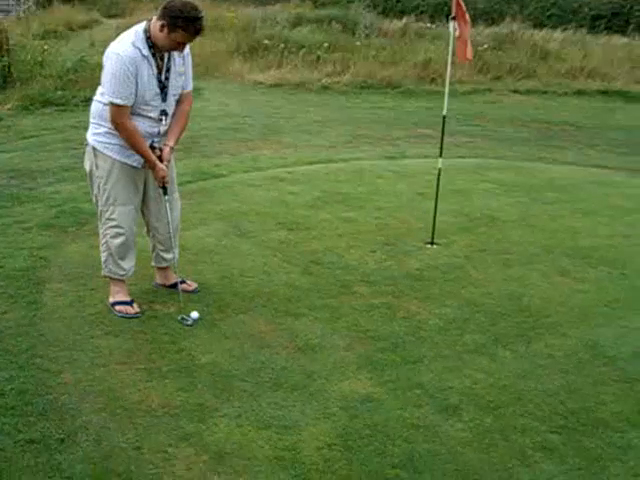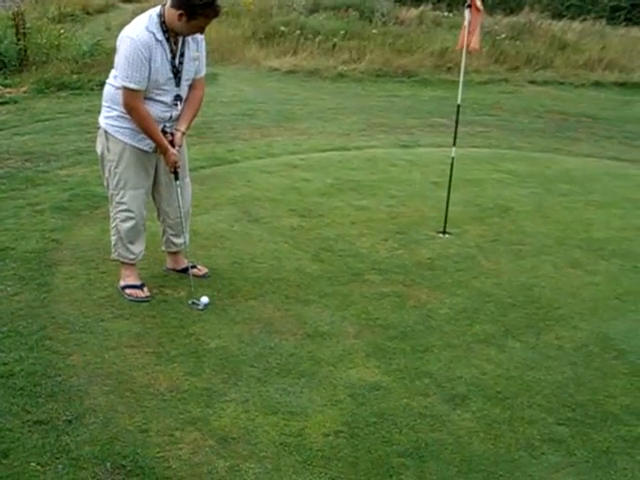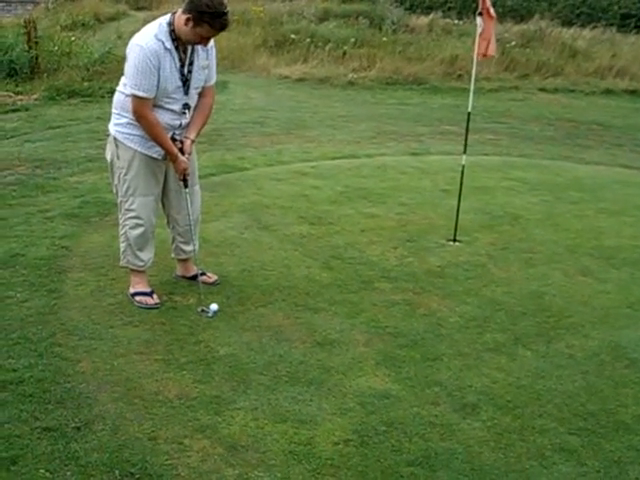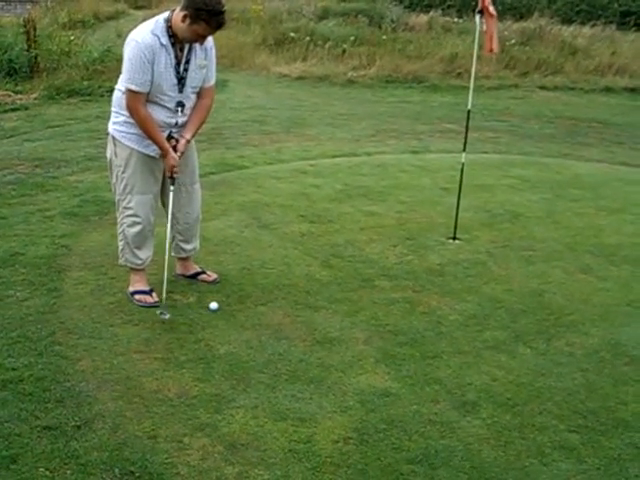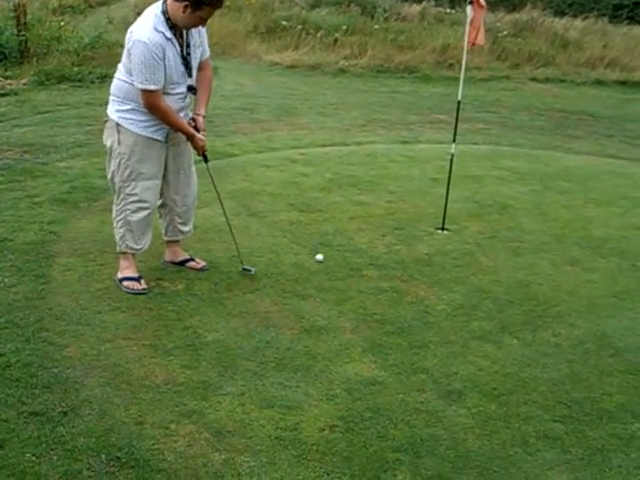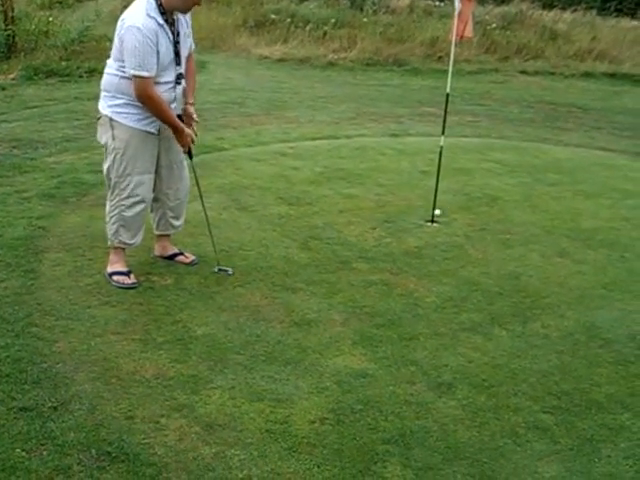
dt=0.7s
person 1, frame 1
left shoulder: (179, 49)
right shoulder: (124, 54)
left elbow: (184, 101)
right elbow: (120, 120)
left wrist: (168, 146)
right wrist: (152, 162)
left hip: (157, 145)
right hip: (116, 147)
left knee: (166, 213)
right knee: (119, 220)
left ankle: (164, 272)
right ankle: (117, 288)
person 1, frame 2
left shoulder: (194, 35)
right shoulder: (138, 39)
left elbow: (196, 86)
right elbow: (132, 104)
left wrist: (180, 131)
right wrist: (164, 147)
left hip: (169, 130)
right hip: (127, 130)
left knee: (177, 197)
right knee: (129, 203)
left ankle: (175, 257)
right ankle: (128, 271)
person 1, frame 3
left shoulder: (204, 43)
right shoulder: (147, 46)
left elbow: (206, 95)
right elbow: (142, 112)
left wrist: (189, 138)
right wrist: (173, 155)
left hip: (178, 137)
right hip: (137, 138)
left knee: (187, 204)
right knee: (139, 210)
left ankle: (185, 264)
right ankle: (137, 278)
person 1, frame 4
left shoulder: (204, 43)
right shoulder: (143, 42)
left elbow: (206, 96)
right elbow: (135, 105)
left wrist: (185, 139)
right wrist: (164, 150)
left hip: (179, 136)
right hip: (136, 137)
left knee: (187, 204)
right knee: (137, 209)
left ankle: (185, 262)
right ankle: (137, 276)
person 1, frame 5
right shoulder: (147, 38)
left elbow: (204, 67)
right elbow: (152, 102)
left wrist: (199, 114)
right wrist: (190, 134)
left hip: (174, 120)
right hip: (136, 123)
left knee: (181, 189)
right knee: (137, 195)
left ankle: (173, 248)
right ankle: (126, 262)
person 1, frame 6
right shoulder: (141, 25)
left elbow: (186, 60)
right elbow: (144, 91)
left wrist: (188, 106)
right wrist: (179, 126)
left hip: (161, 117)
right hip: (127, 119)
left knee: (174, 183)
right knee: (130, 189)
left ankle: (163, 243)
right ankle: (117, 258)
